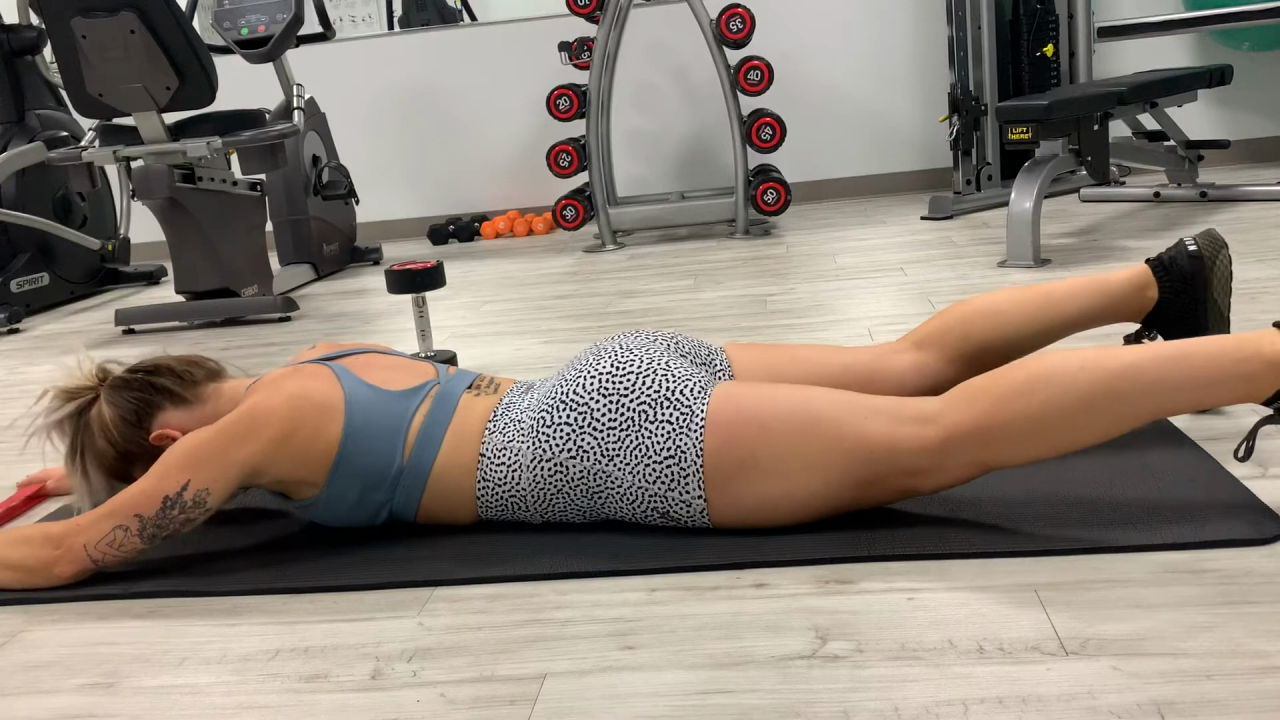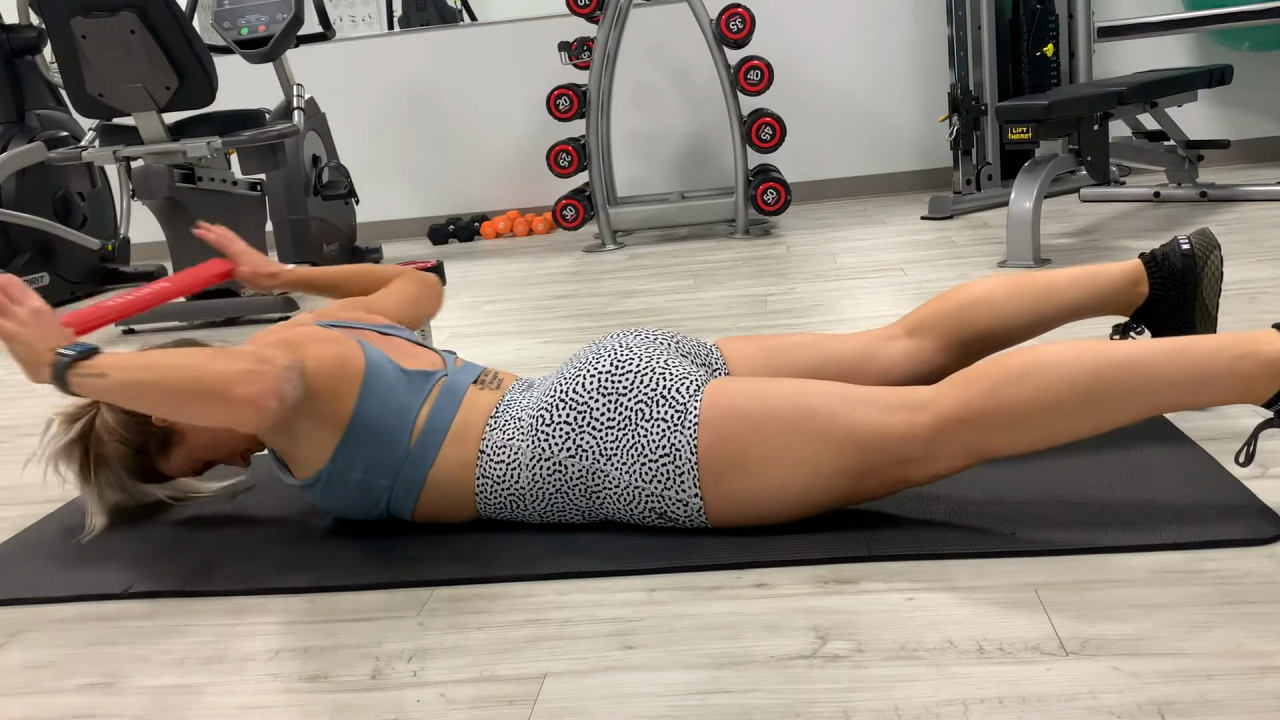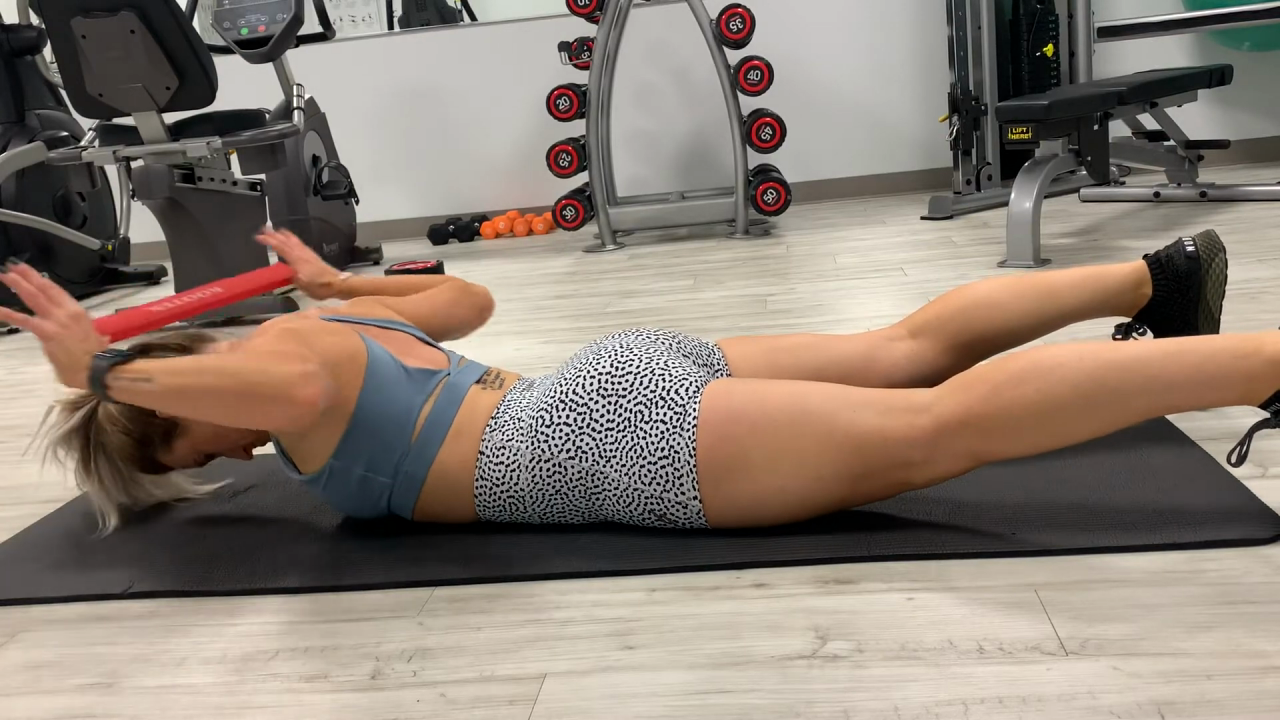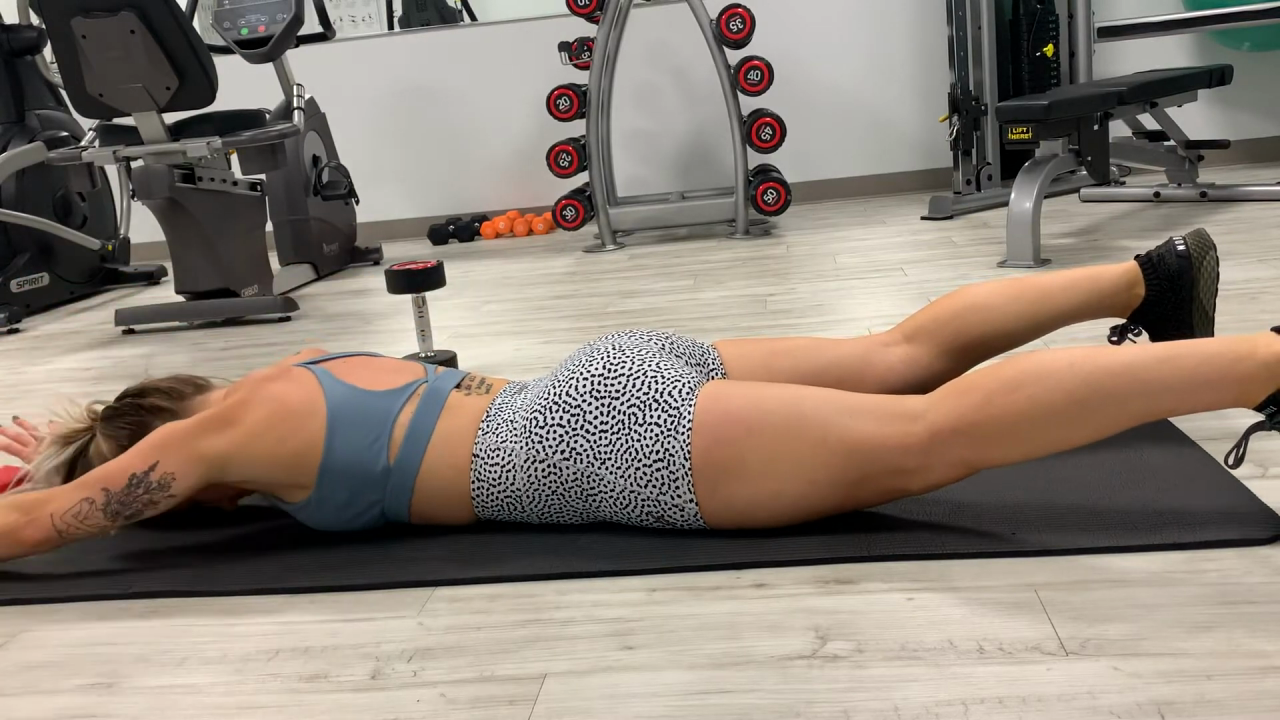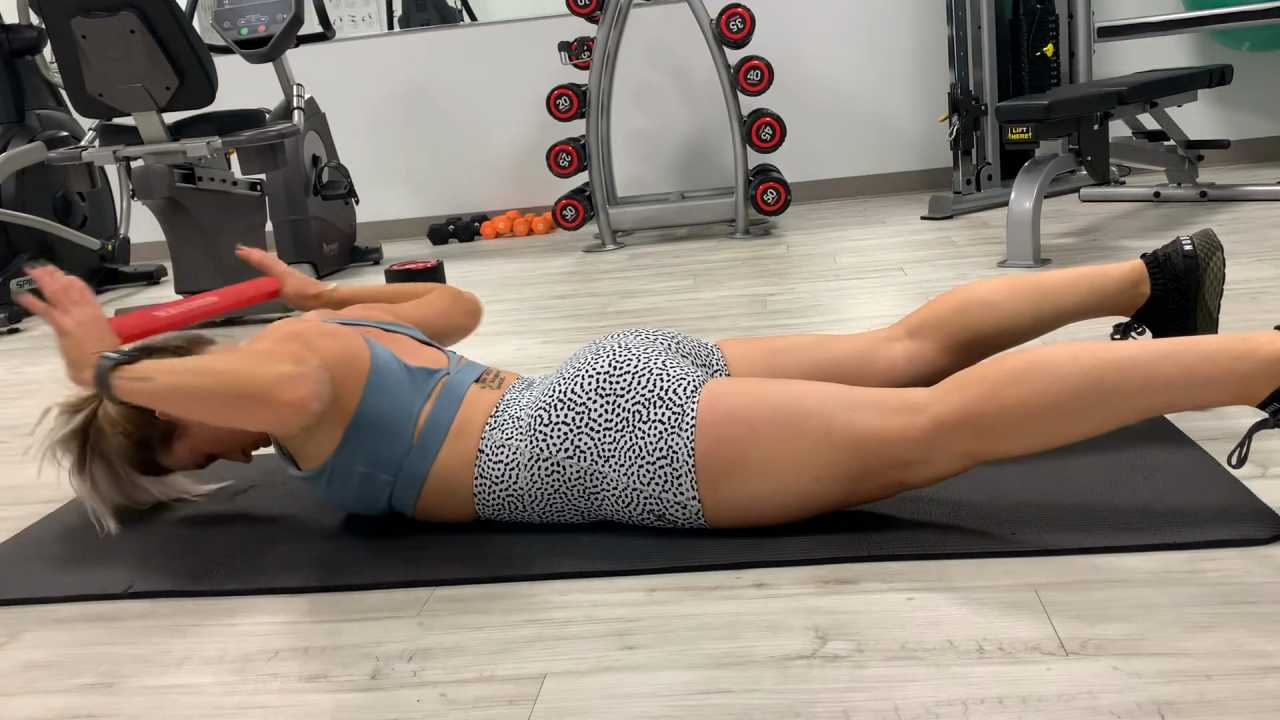
dt=1s
person 1, frame 1
left shoulder: (251, 434)
right shoulder: (312, 359)
left hip: (621, 445)
right hip: (625, 383)
left knee: (950, 436)
right knee: (918, 363)
right ankle: (1159, 283)
person 1, frame 2
left shoulder: (267, 360)
right shoulder: (320, 325)
left elbow: (257, 392)
right elbow: (418, 282)
right wrist: (288, 271)
left hip: (618, 443)
right hip: (621, 378)
left knee: (940, 427)
right knee: (905, 350)
right ankle: (1151, 277)
person 1, frame 3
left shoulder: (283, 352)
right shoulder: (324, 322)
left elbow: (296, 393)
right elbow: (466, 294)
left hip: (617, 444)
right hip: (625, 375)
left knee: (939, 430)
right knee: (907, 351)
right ankle: (1155, 279)
person 1, frame 4
left shoulder: (224, 435)
right shoulder: (289, 375)
left hip: (607, 439)
right hip: (616, 379)
left knee: (930, 437)
right knee: (903, 353)
right ankle: (1148, 277)
person 1, frame 5
left shoulder: (266, 360)
right shoulder: (333, 325)
left elbow: (301, 398)
right elbow: (460, 305)
left wrist: (121, 371)
left hip: (618, 441)
right hip: (625, 376)
left knee: (933, 430)
right knee: (901, 353)
right ankle: (1152, 279)
